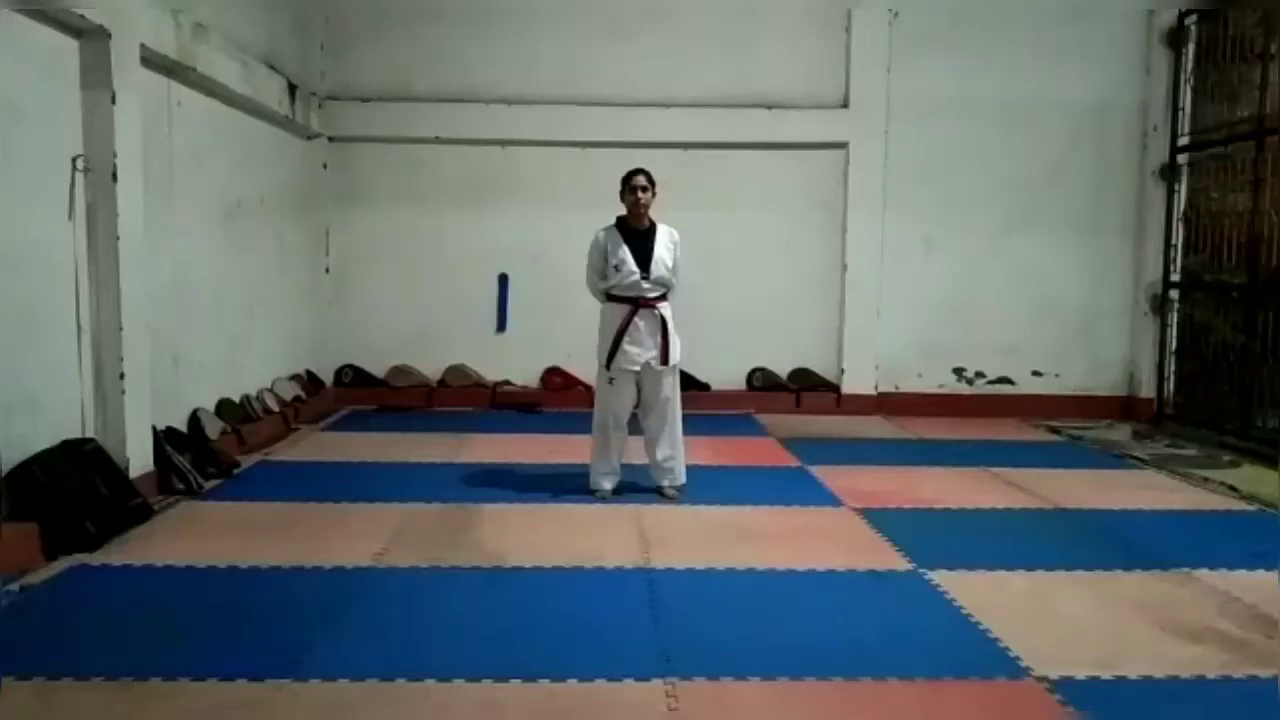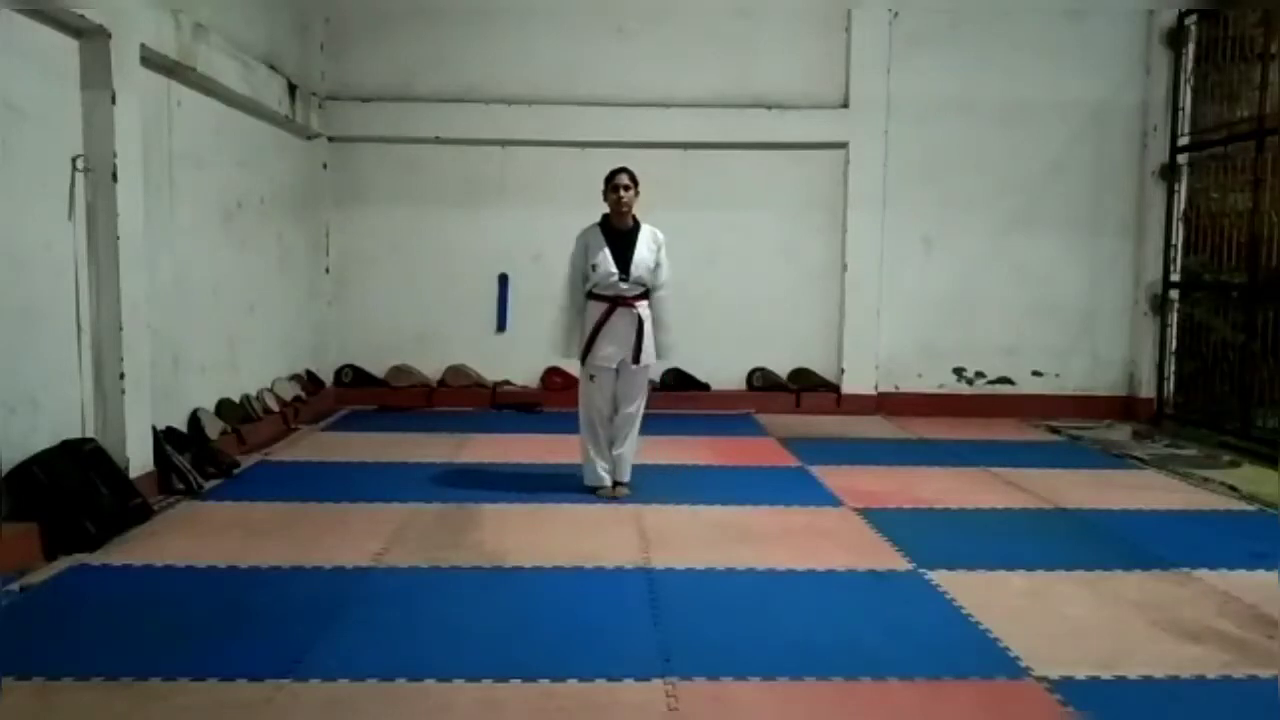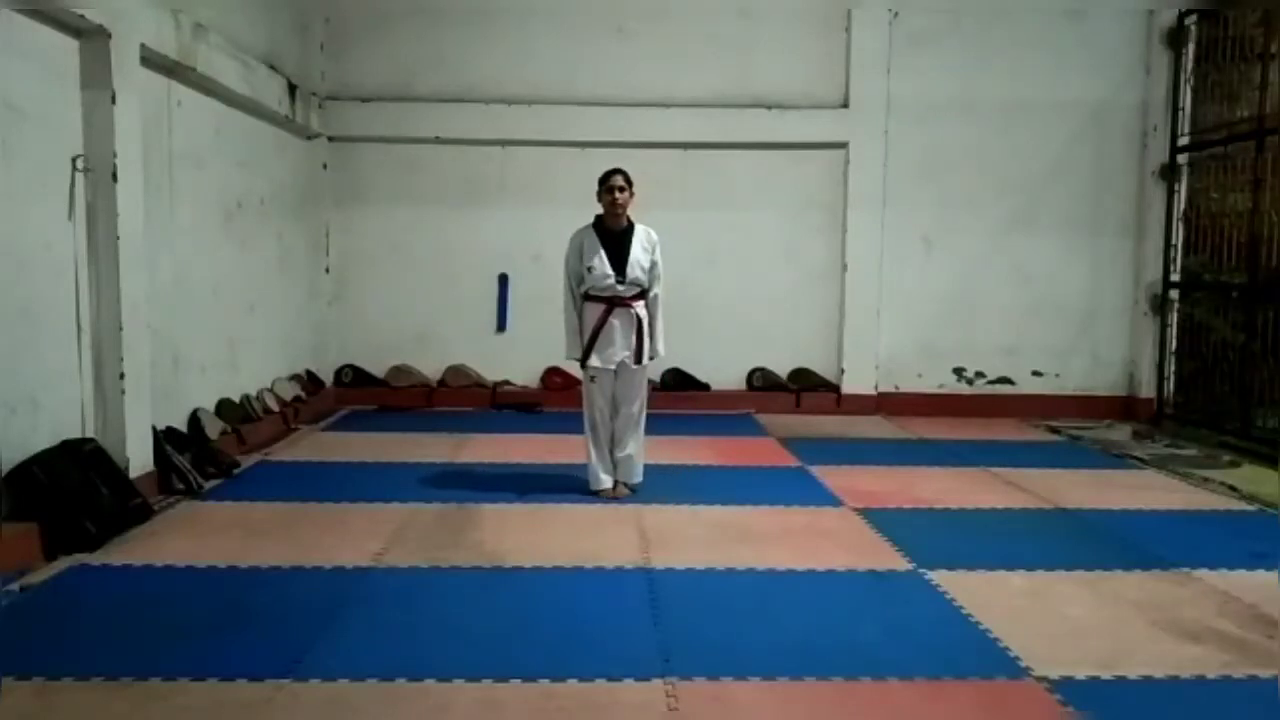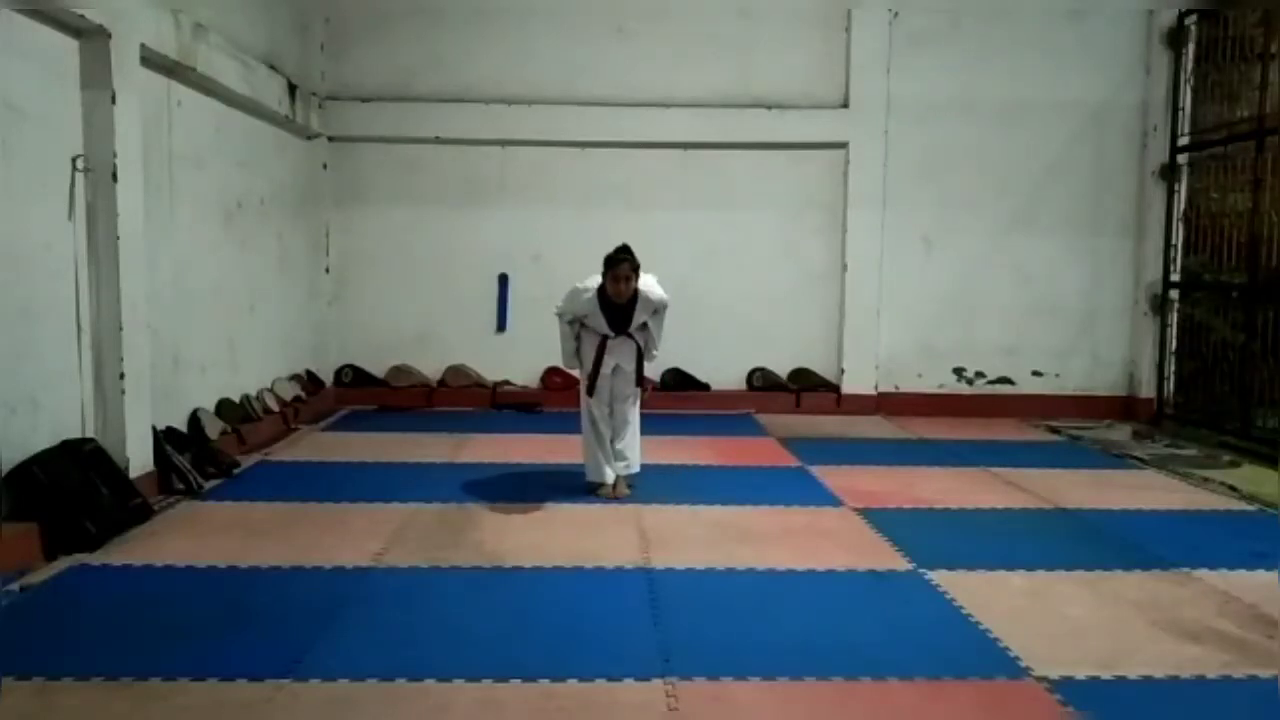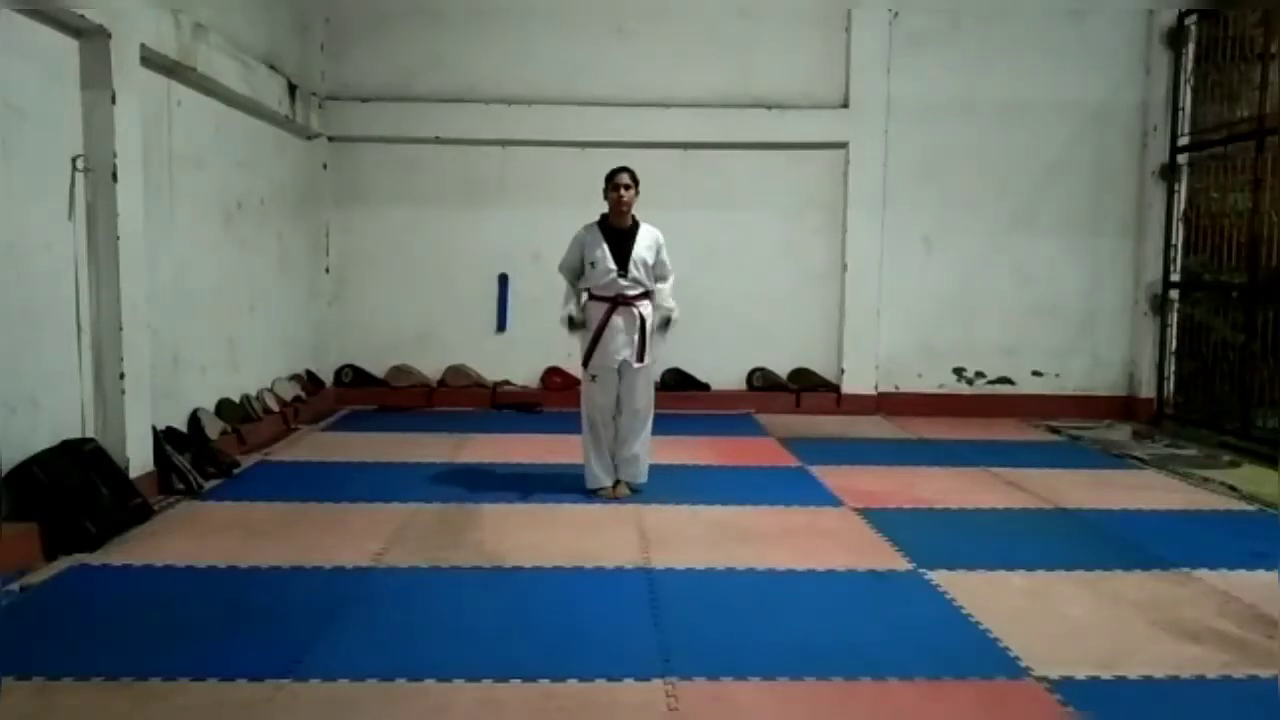
dt=1s
person 1, frame 1
left shoulder: (670, 238)
right shoulder: (605, 239)
right elbow: (595, 283)
left wrist: (651, 307)
right wrist: (625, 306)
left hip: (659, 328)
right hip: (619, 327)
left knee: (662, 408)
right knee: (612, 409)
left ankle: (668, 477)
right ankle: (605, 478)
person 1, frame 2
left shoulder: (653, 239)
right shoulder: (588, 238)
left elbow: (659, 291)
right elbow: (576, 290)
left wrist: (659, 339)
right wrist: (574, 339)
left hip: (636, 327)
right hip: (599, 326)
left knee: (629, 408)
right knee: (596, 407)
left ankle: (620, 475)
right ankle: (600, 476)
person 1, frame 3
left shoulder: (647, 238)
right shoulder: (583, 238)
left elbow: (655, 290)
right elbow: (572, 289)
left wrist: (655, 339)
right wrist: (575, 341)
left hip: (634, 326)
right hip: (597, 327)
left knee: (631, 408)
right knee: (598, 408)
left ankle: (624, 476)
right ankle: (603, 478)
person 1, frame 4
left shoulder: (652, 294)
right shoulder: (584, 295)
left elbow: (660, 311)
right elbow: (564, 317)
left wrist: (650, 346)
right wrist: (572, 355)
left hip: (630, 345)
right hip: (595, 345)
left knee: (626, 406)
right knee: (597, 407)
left ankle: (622, 474)
right ankle: (604, 476)
person 1, frame 5
left shoulder: (652, 236)
right shoulder: (586, 235)
left elbow: (661, 275)
right elbow: (569, 273)
left wrist: (667, 308)
right wrist: (570, 310)
left hip: (638, 322)
right hip: (599, 321)
left knee: (638, 405)
right knee: (598, 406)
left ankle: (626, 474)
right ankle: (601, 478)
